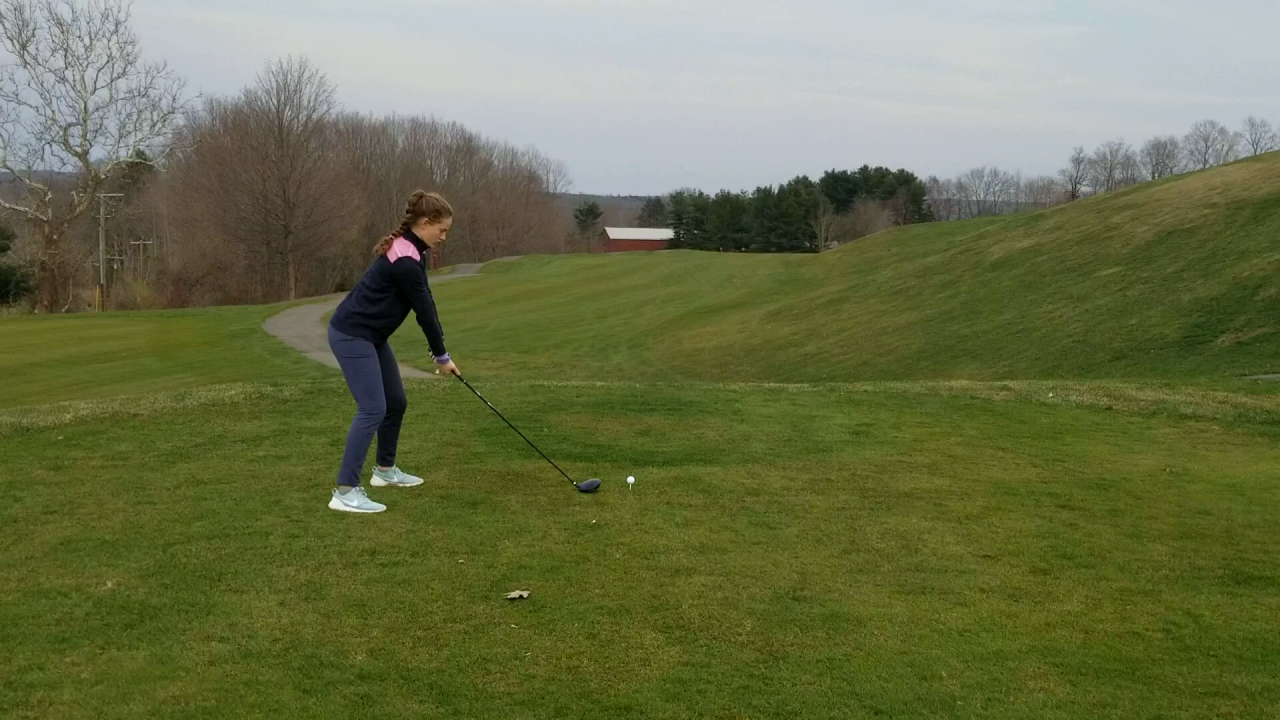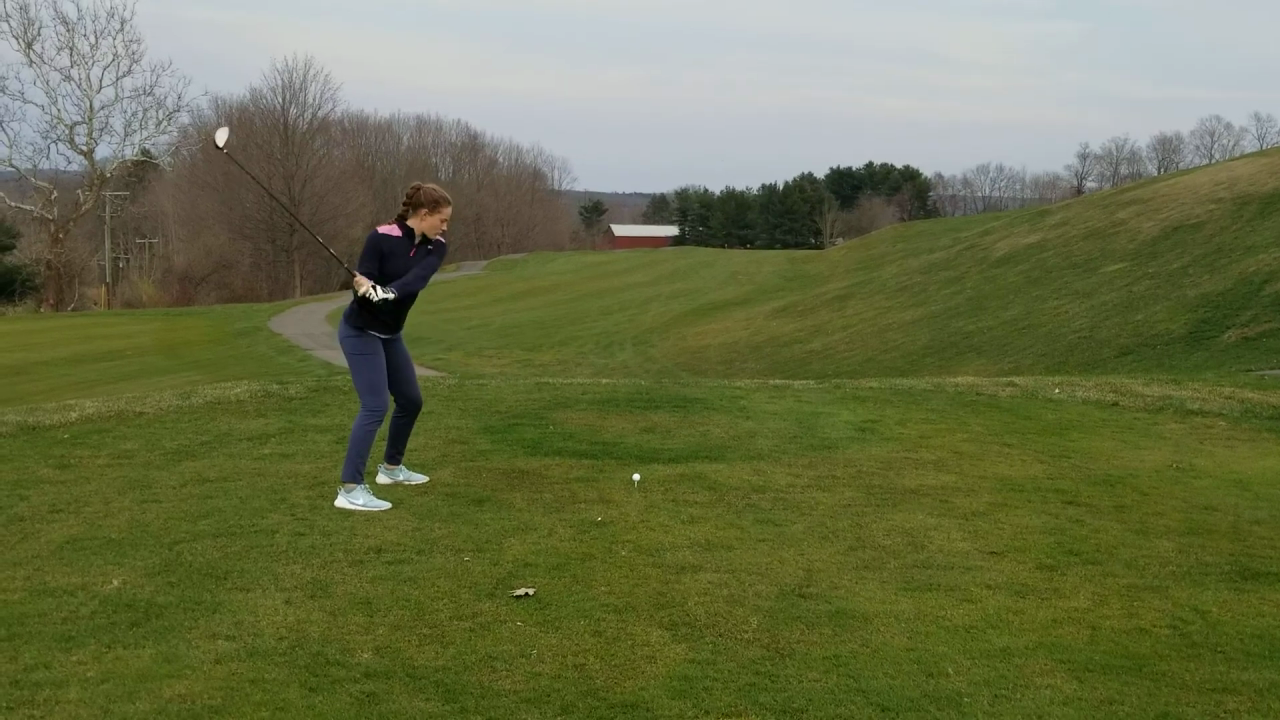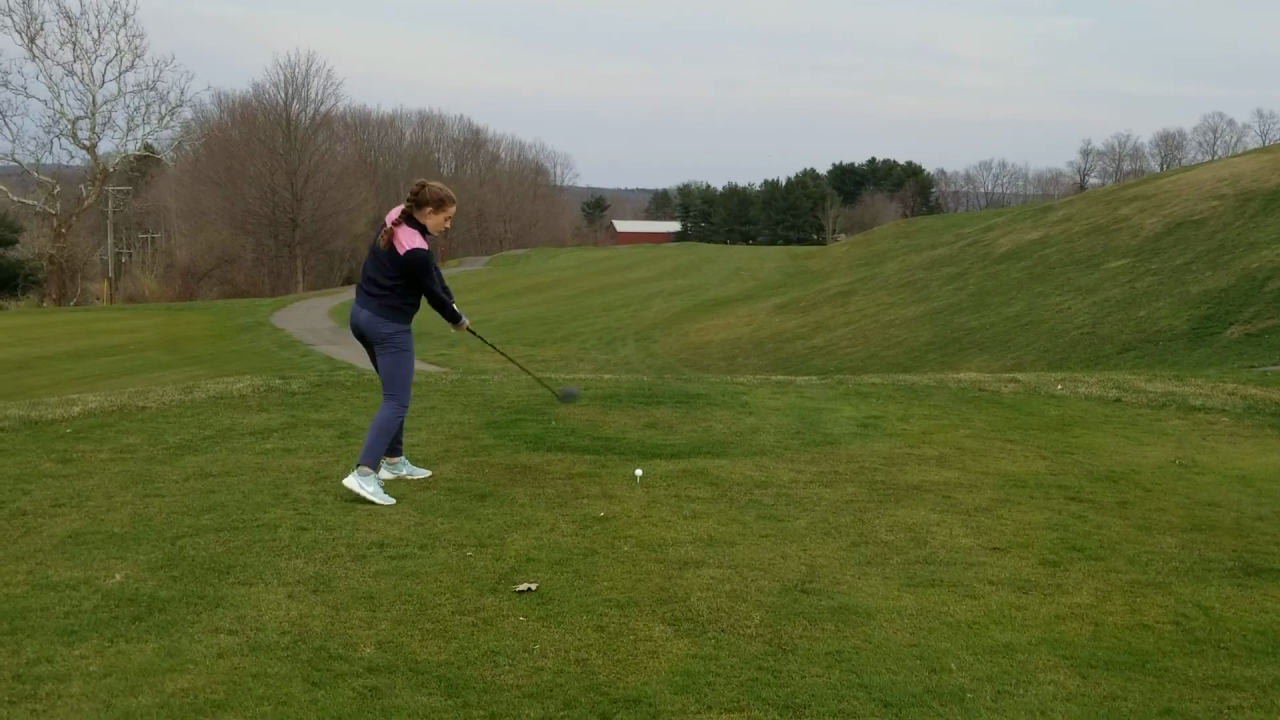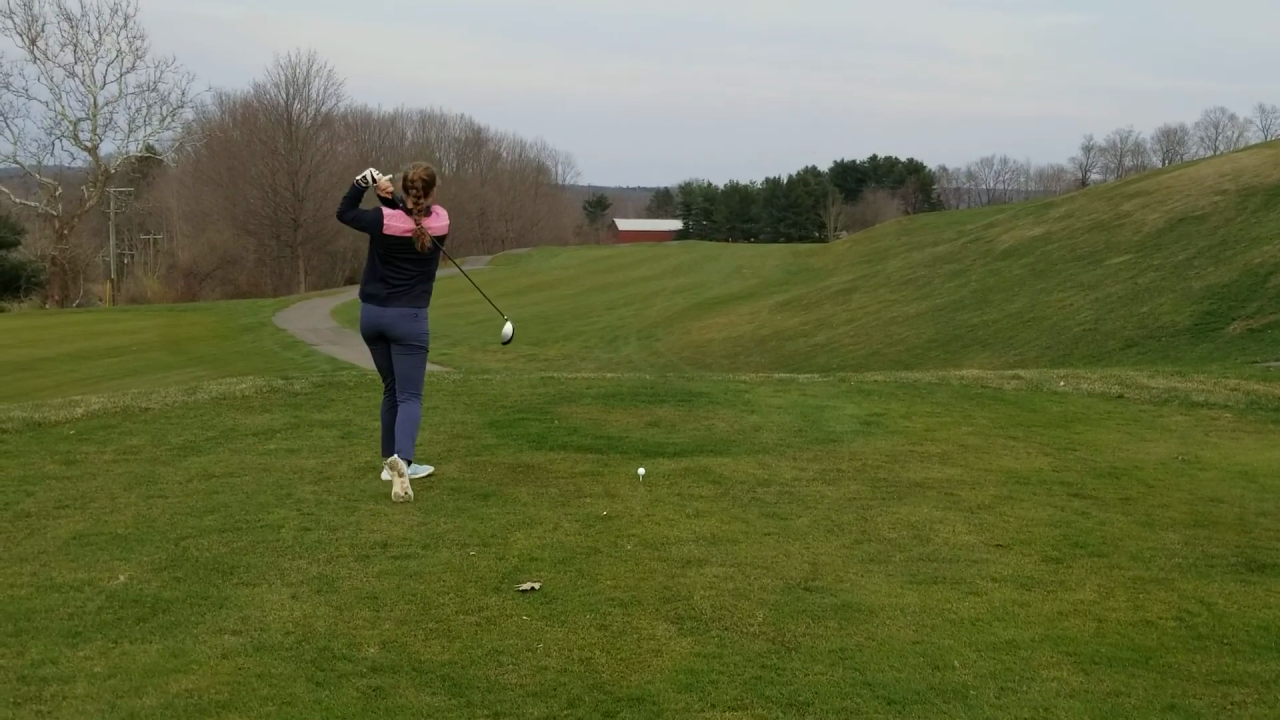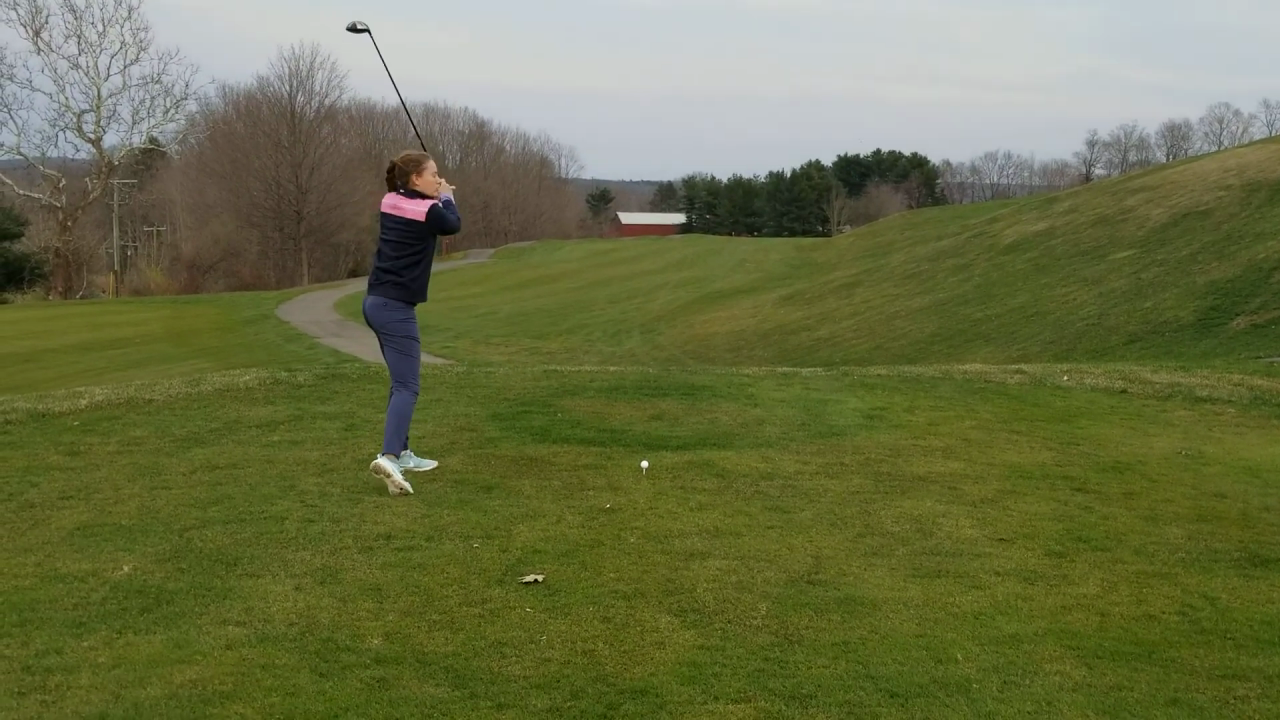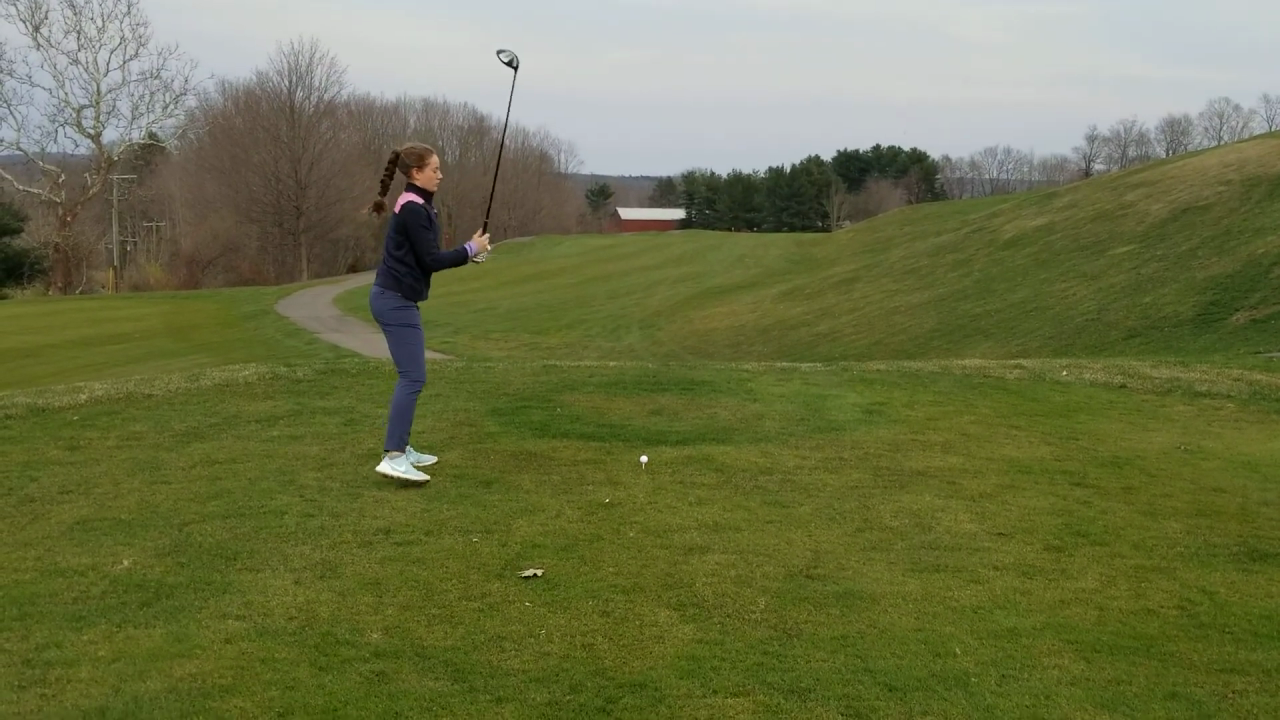
dt=0.7s
person 1, frame 1
left shoulder: (413, 250)
right shoulder: (404, 262)
left elbow: (427, 302)
right elbow: (423, 311)
left wrist: (439, 348)
right wrist: (441, 356)
left hip: (371, 335)
right hip: (351, 335)
left knee: (396, 402)
right knee: (372, 410)
left ankle: (385, 469)
right ankle: (345, 492)
person 1, frame 2
left shoulder: (436, 248)
right shoulder: (382, 238)
left elbow: (416, 281)
right elbow: (361, 292)
left wrist: (384, 292)
right wrist: (364, 287)
left hip: (388, 333)
right hip: (360, 331)
left knee: (411, 400)
right knee: (375, 407)
left ankle: (391, 467)
right ankle: (350, 490)
person 1, frame 3
left shoulder: (397, 216)
right shoulder: (416, 251)
right elbow: (433, 293)
left wrist: (451, 306)
right wrist: (456, 318)
left hip: (362, 313)
right hip: (388, 325)
left knee: (395, 390)
right knee: (396, 400)
left ankle: (392, 461)
right ankle: (362, 474)
person 1, frame 4
left shoulder: (384, 219)
right shoulder: (439, 220)
left elbow: (343, 213)
left wrist: (365, 180)
right wrist: (385, 191)
left hip: (372, 314)
right hip: (409, 318)
left knee: (392, 390)
right knee: (409, 397)
left ankle: (394, 461)
right ankle: (402, 459)
person 1, frame 5
left shoulder: (390, 204)
right shoulder: (428, 210)
right elbow: (452, 225)
left wrist: (438, 200)
right wrist: (446, 198)
left hip: (378, 302)
right hip: (395, 307)
left knee: (403, 382)
right knee: (406, 387)
left ankle: (401, 453)
right ankle: (389, 457)
person 1, frame 6
left shoulder: (416, 205)
right shoulder: (413, 208)
left elbow: (428, 257)
right elbow: (431, 260)
left wrist: (467, 250)
right wrist: (470, 250)
left hip: (397, 298)
right hip: (395, 300)
left knee: (412, 375)
right knee: (412, 377)
left ankle: (401, 447)
right ankle: (393, 457)
